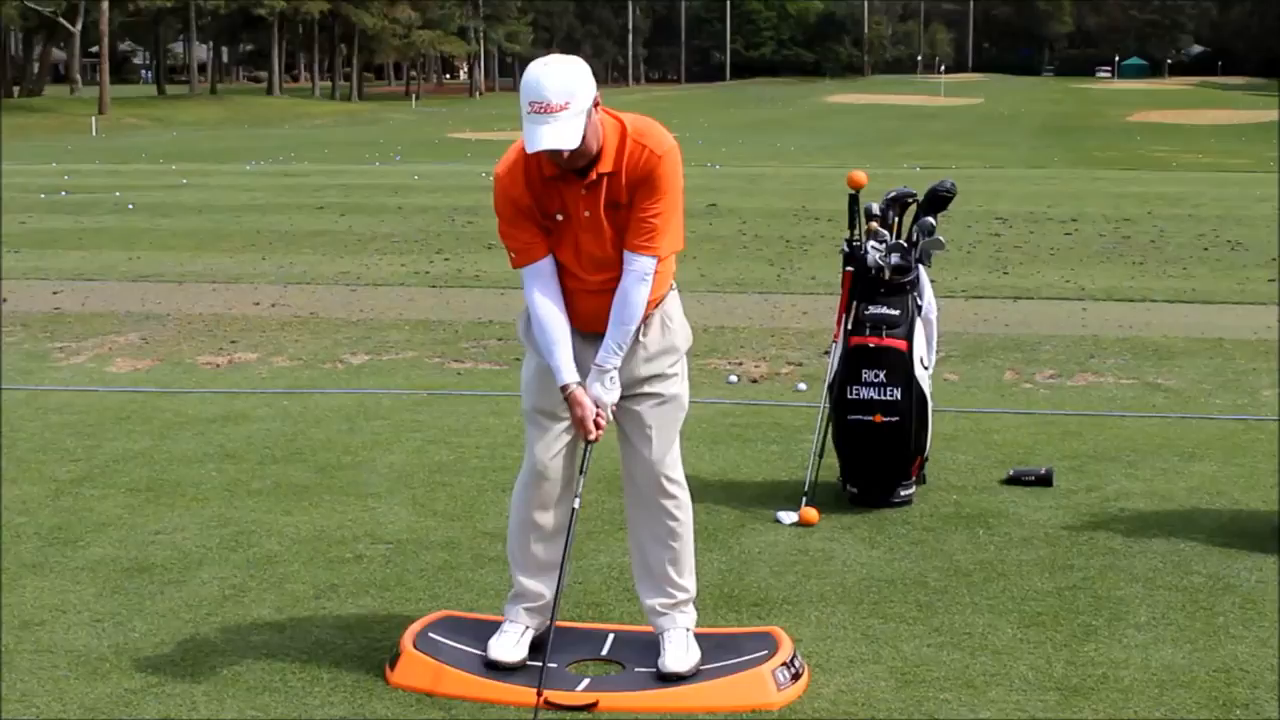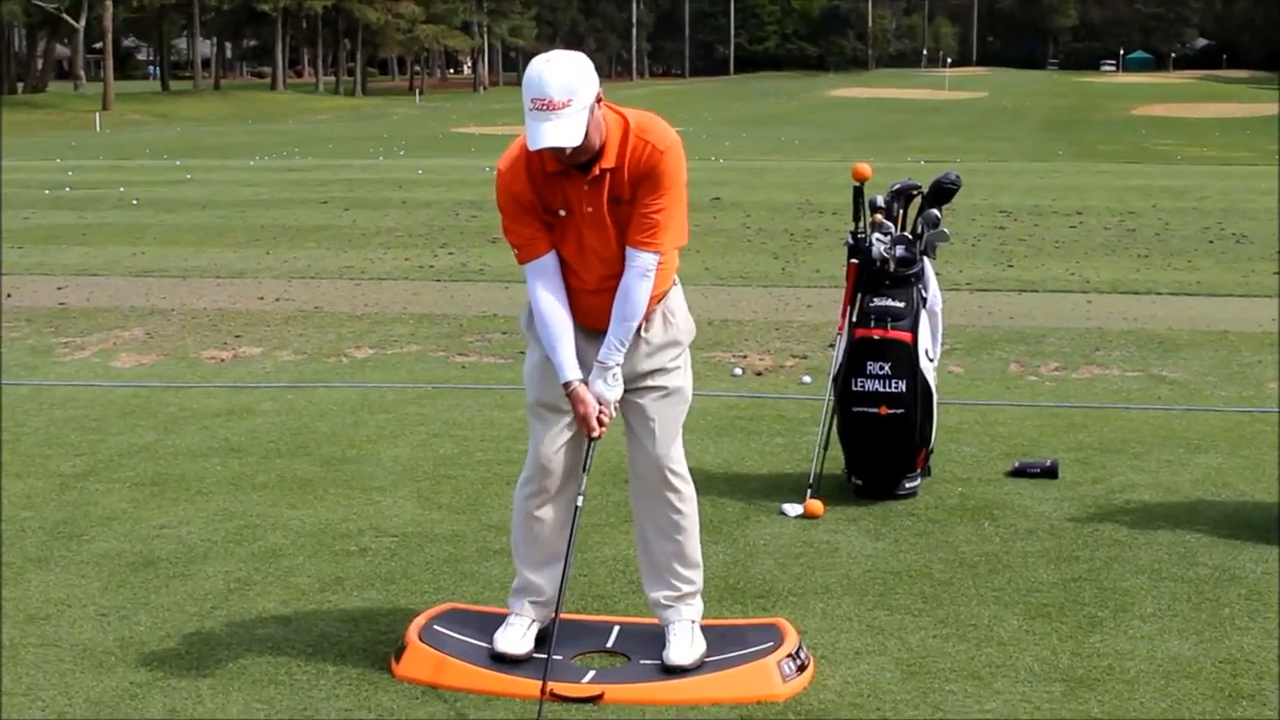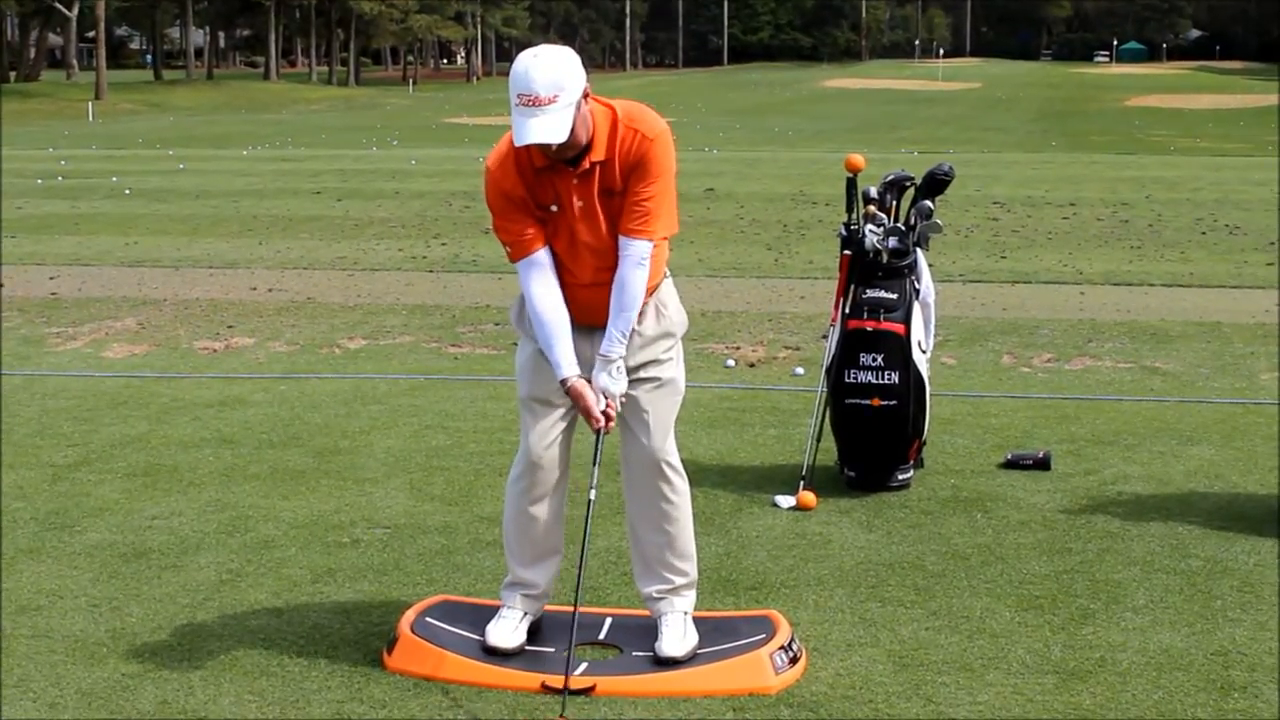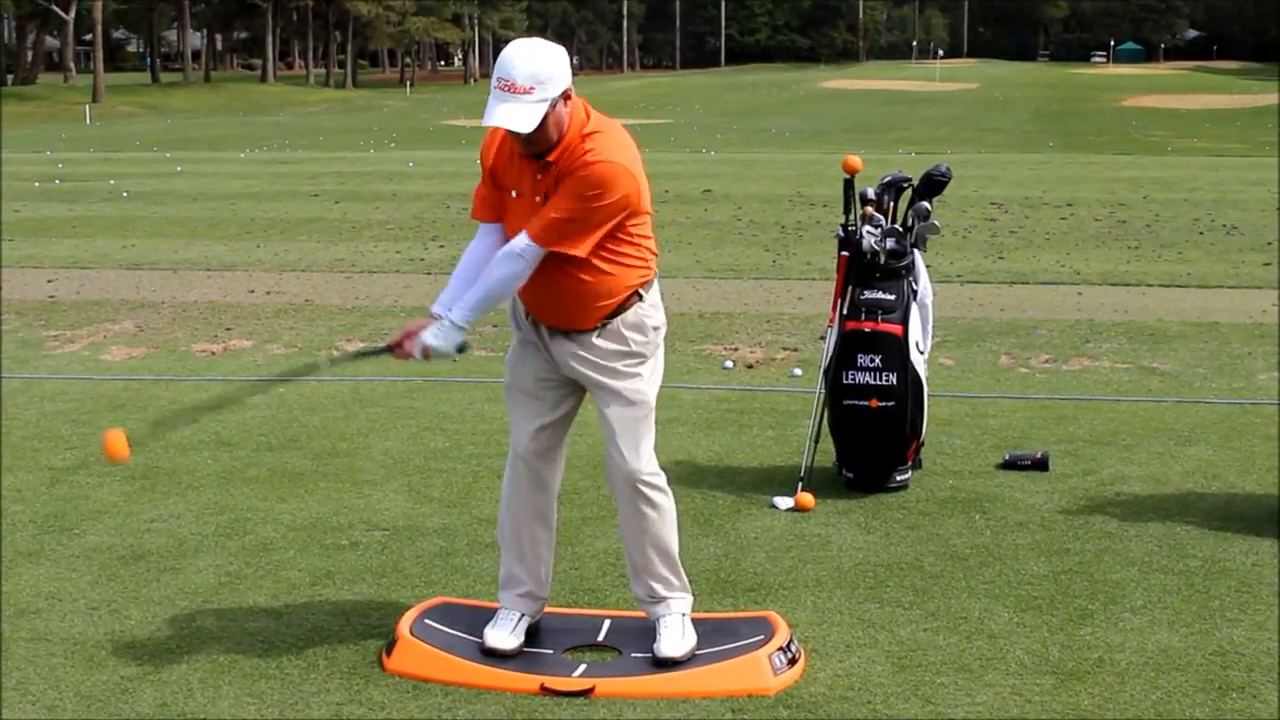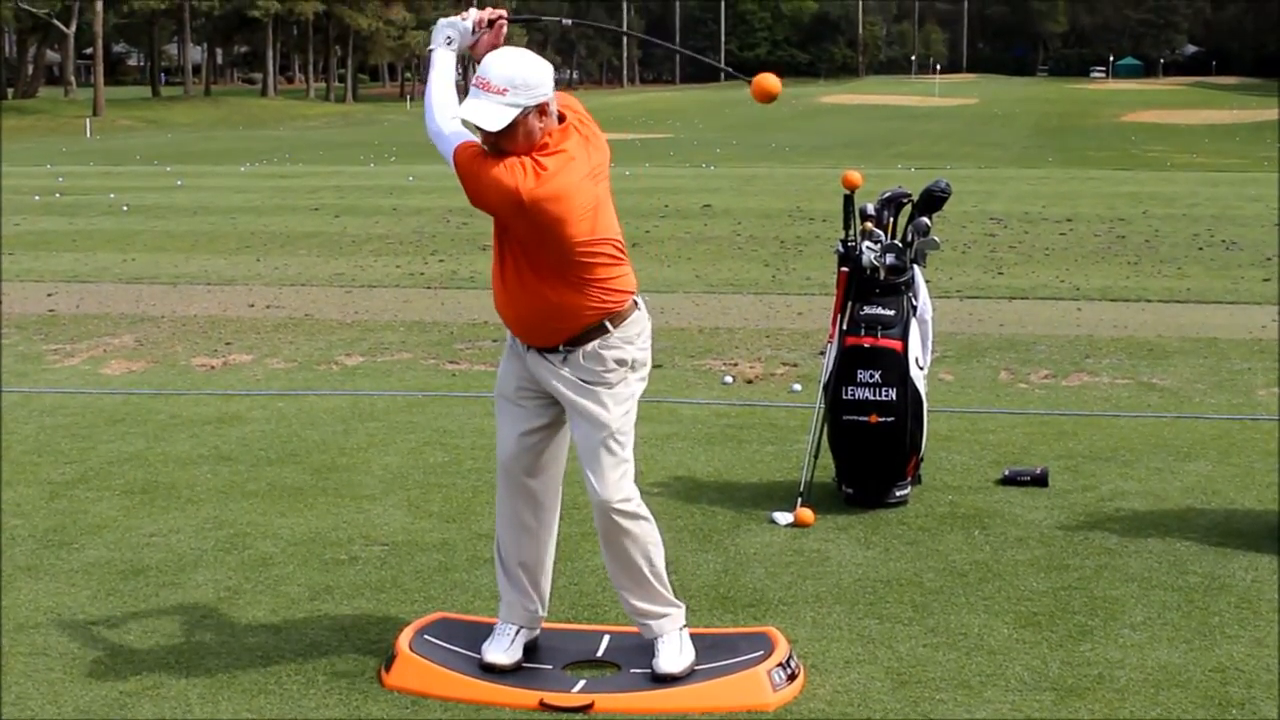
dt=0.7s
person 1, frame 1
left shoulder: (652, 151)
right shoulder: (514, 176)
left elbow: (640, 272)
right elbow: (540, 285)
left wrist: (607, 371)
right wrist: (571, 382)
left hip: (645, 328)
right hip: (561, 331)
left knee: (656, 474)
right knee: (543, 471)
left ankle: (673, 617)
right ankle: (526, 612)
person 1, frame 2
left shoulder: (655, 147)
right shoulder: (516, 172)
left elbow: (642, 267)
right elbow: (544, 281)
left wrist: (610, 369)
right wrist: (572, 380)
left hip: (648, 323)
right hip: (564, 325)
left knee: (661, 465)
right knee: (546, 466)
left ankle: (679, 610)
right ankle: (530, 606)
person 1, frame 3
left shoulder: (644, 136)
right shoulder: (505, 169)
left elbow: (636, 257)
right elbow: (538, 276)
left wrist: (613, 361)
right wrist: (572, 378)
left hip: (642, 318)
right hip: (554, 323)
left knee: (654, 458)
right knee: (537, 459)
left ankle: (672, 602)
right ankle: (522, 598)
person 1, frame 4
left shoulder: (604, 160)
right shoulder: (500, 142)
left elbow: (523, 255)
right elbow: (488, 238)
left wrist: (452, 326)
right wrist: (440, 315)
left hip: (616, 329)
right hip: (535, 326)
left knee: (632, 467)
right knee: (530, 461)
left ankle: (669, 604)
right ankle: (521, 599)
person 1, frame 5
left shoulder: (524, 183)
right shoulder: (571, 125)
left elbow: (445, 134)
right elbow: (494, 122)
right wrist: (482, 56)
left hip: (601, 349)
right hip: (531, 343)
left knee: (610, 494)
right knee: (519, 475)
left ankle: (663, 622)
right ankle: (518, 616)
